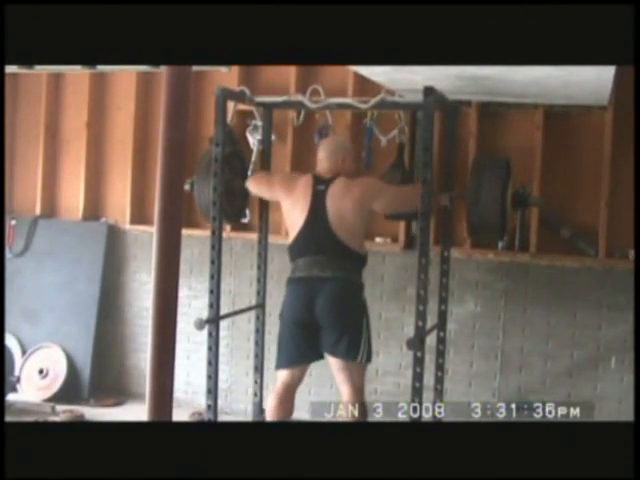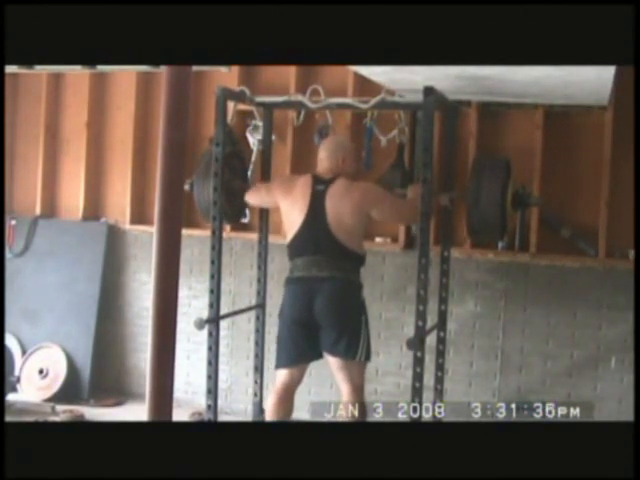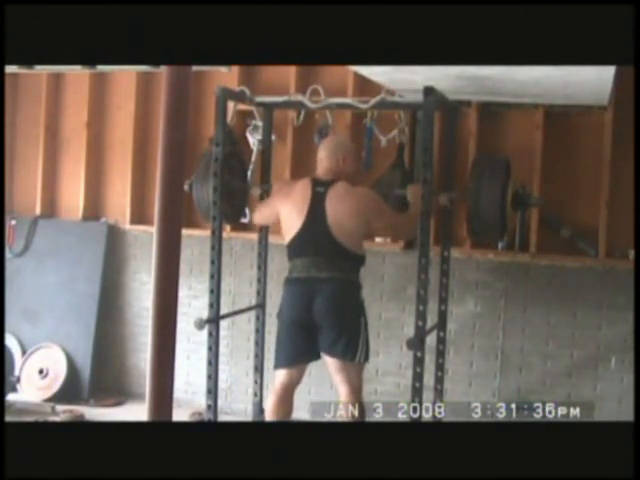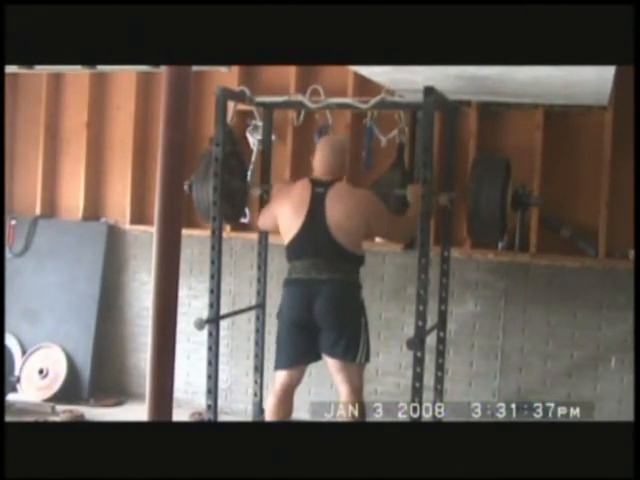
dt=0.2s
person 1, frame 1
left shoulder: (291, 187)
right shoulder: (361, 190)
left elbow: (253, 182)
right elbow: (415, 199)
right wrist: (419, 191)
left hip: (299, 293)
right hip: (341, 294)
left knee: (285, 381)
right knee: (351, 387)
person 1, frame 2
left shoulder: (289, 188)
right shoulder: (361, 194)
left elbow: (251, 195)
right elbow: (412, 214)
right wrist: (417, 197)
left hip: (297, 292)
right hip: (341, 294)
left knee: (284, 381)
right knee: (350, 386)
person 1, frame 3
left shoulder: (287, 193)
right shoulder: (360, 199)
left elbow: (258, 217)
right elbow: (405, 229)
right wrist: (416, 202)
left hip: (296, 293)
right hip: (339, 296)
left knee: (283, 382)
right knee: (349, 387)
person 1, frame 4
left shoulder: (287, 194)
right shoulder: (360, 200)
left elbow: (264, 223)
right elbow: (403, 232)
right wrist: (416, 202)
left hip: (296, 294)
right hip: (339, 296)
left knee: (283, 382)
right knee: (349, 387)
